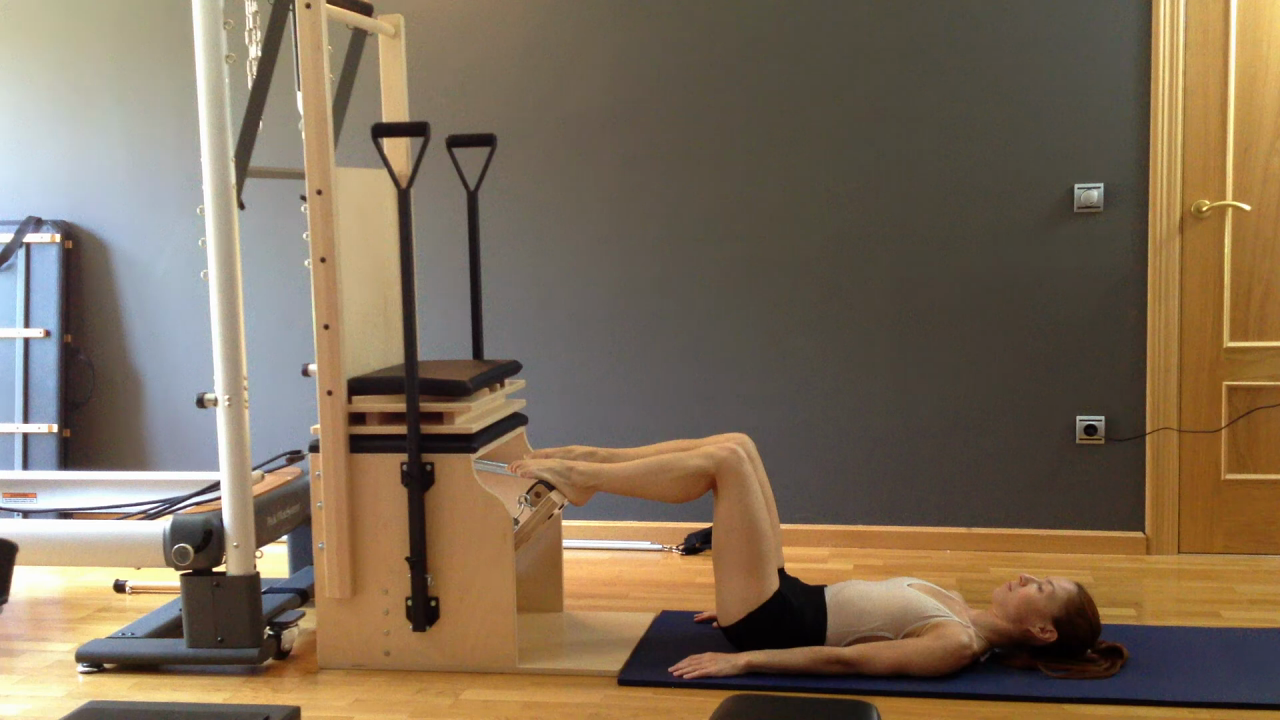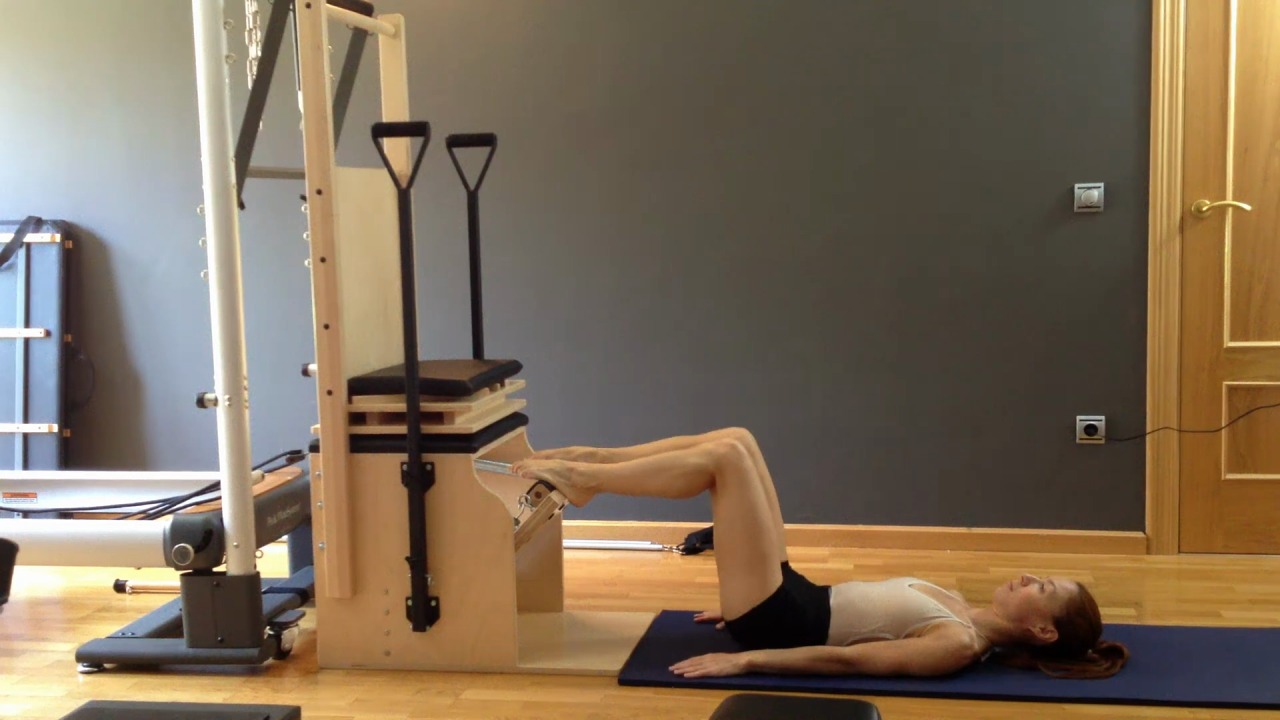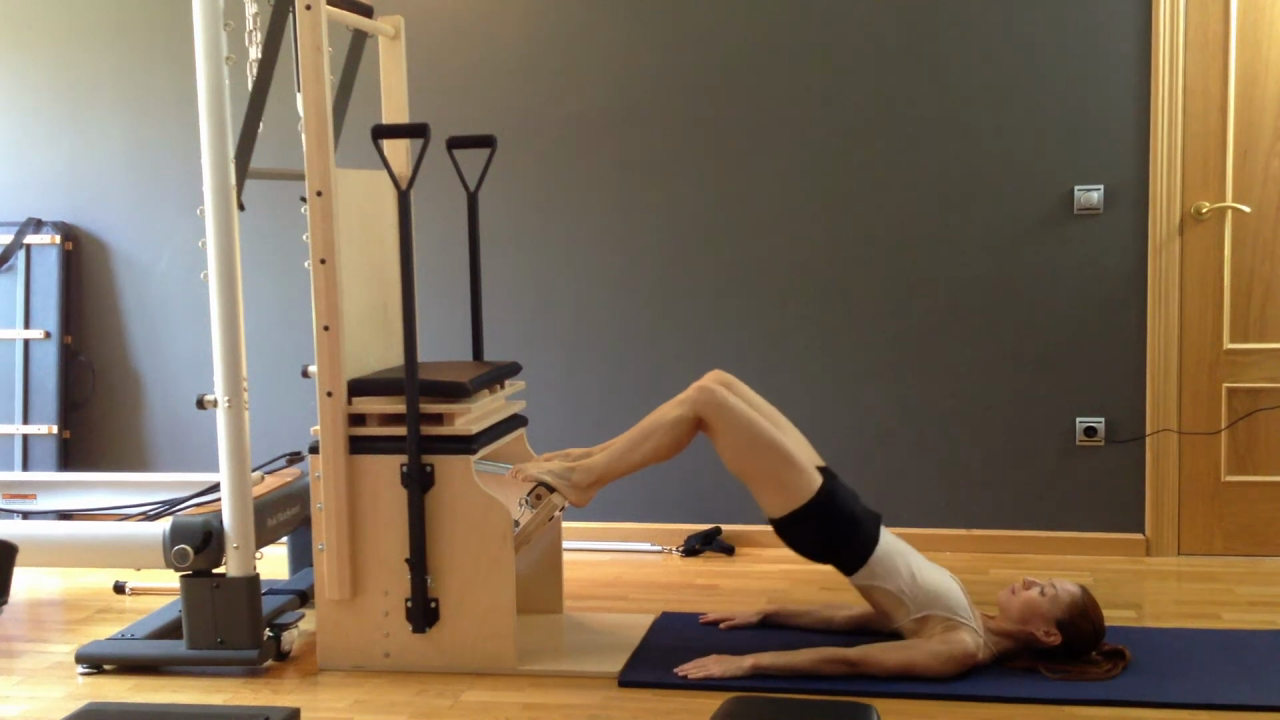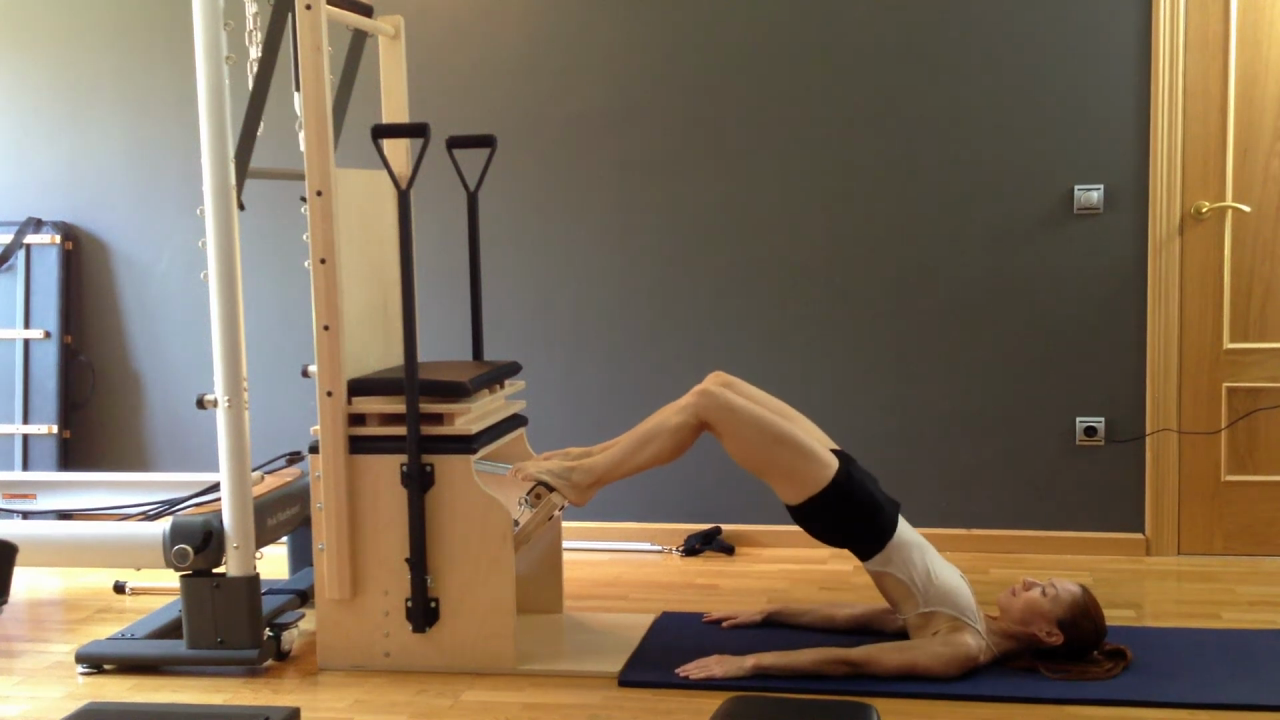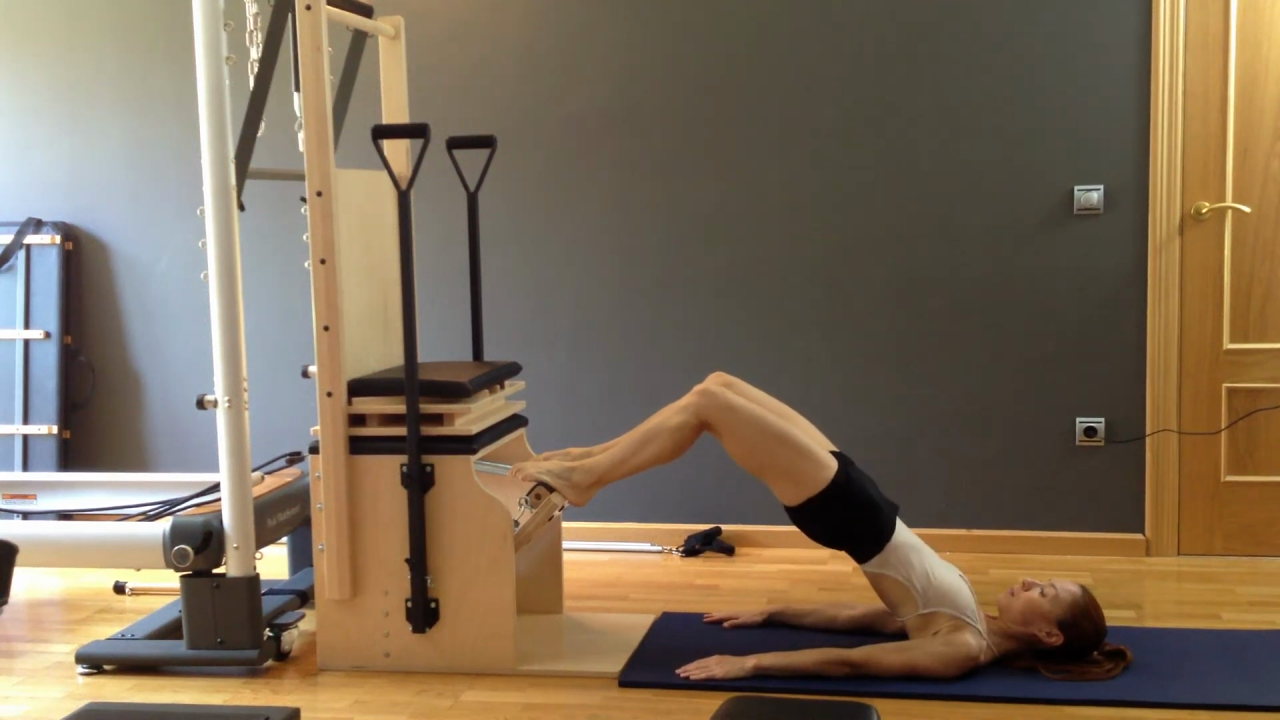
dt=1s
person 1, frame 1
left shoulder: (960, 644)
right shoulder: (956, 608)
left elbow: (850, 659)
left wrist: (744, 661)
right wrist: (742, 602)
left hip: (777, 621)
right hip: (791, 598)
left knee: (728, 459)
right knee: (735, 443)
left ankle: (579, 478)
right ankle: (585, 461)
person 1, frame 2
left shoulder: (960, 645)
right shoulder: (958, 610)
left elbow: (848, 659)
left wrist: (743, 660)
right wrist: (746, 604)
left hip: (780, 619)
right hip: (793, 598)
left knee: (725, 457)
right knee: (735, 439)
left ankle: (581, 480)
right ankle: (588, 460)
person 1, frame 3
left shoulder: (965, 649)
right shoulder: (968, 620)
left elbow: (851, 661)
left wrist: (749, 664)
left hip: (824, 523)
right hip: (829, 510)
left knee: (705, 398)
right knee: (716, 383)
left ankle: (581, 480)
right ankle: (590, 458)
person 1, frame 4
left shoulder: (966, 650)
left elbow: (853, 660)
left wrist: (751, 663)
left knee: (707, 401)
right knee: (718, 386)
left ankle: (584, 477)
right ankle: (591, 457)
person 1, frame 5
left shoulder: (967, 649)
right shoulder: (975, 624)
left elbow: (851, 662)
left wrist: (752, 663)
left knee: (707, 401)
right knee: (718, 386)
left ankle: (585, 477)
right ankle: (591, 458)
